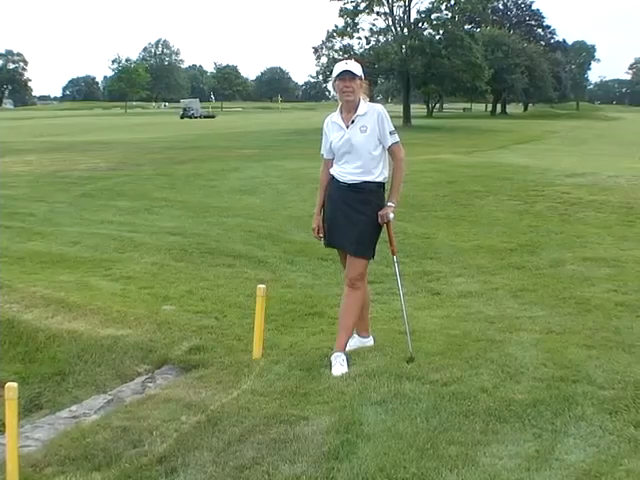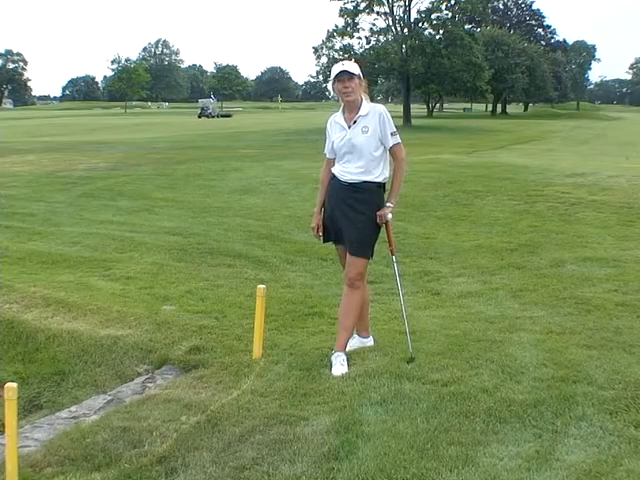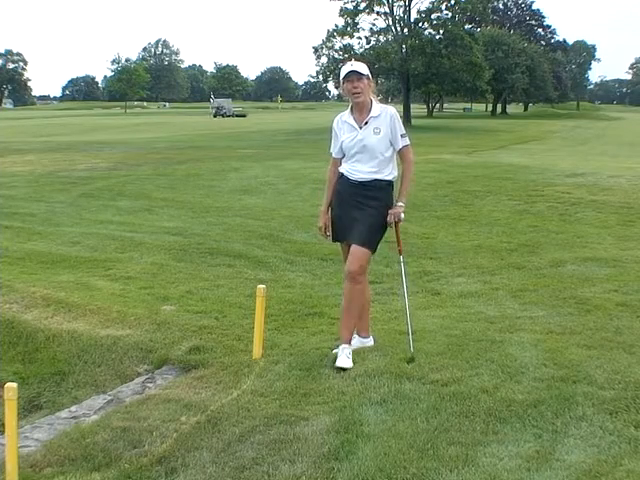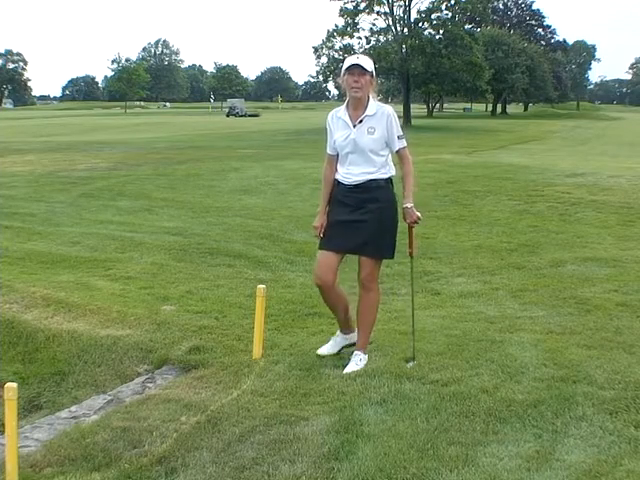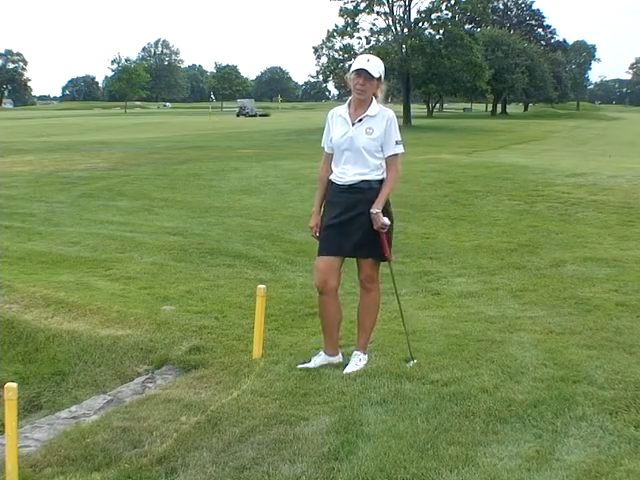
dt=1s
person 1, frame 1
left shoulder: (377, 113)
right shoulder: (330, 122)
left elbow: (399, 157)
left wrist: (392, 202)
right wrist: (318, 210)
left hip: (368, 198)
right hip: (337, 197)
left knee: (354, 278)
right knee: (353, 273)
left ankle: (339, 351)
right ankle: (363, 334)
person 1, frame 2
left shoulder: (378, 113)
right shoulder: (333, 122)
left elbow: (400, 158)
left wrist: (391, 203)
right wrist: (318, 209)
left hip: (367, 198)
right hip: (337, 197)
left knee: (353, 277)
right knee: (353, 273)
left ankle: (339, 351)
right ankle: (363, 334)
person 1, frame 3
left shoulder: (389, 115)
right shoulder: (340, 122)
left elbow: (408, 159)
right elbow: (334, 166)
left wrist: (400, 203)
right wrist: (325, 208)
left hip: (376, 197)
right hip: (345, 195)
left knee: (354, 270)
right knee: (355, 270)
left ankle: (345, 344)
right ankle: (363, 335)
person 1, frame 4
left shoulder: (385, 114)
right shoulder: (334, 118)
left elbow: (405, 159)
right elbow: (330, 166)
left wrist: (408, 203)
right wrist: (322, 210)
left hip: (376, 199)
right hip: (343, 199)
left knee: (367, 280)
right knee: (323, 278)
left ankle: (361, 350)
right ankle: (346, 330)
person 1, frame 5
left shoulder: (386, 117)
right shoulder: (334, 116)
left elbow: (393, 169)
right elbow: (326, 165)
left wrist: (378, 208)
right wrist: (316, 210)
left hip: (369, 200)
right hip: (337, 201)
left knee: (368, 281)
right knee: (324, 282)
left ankle: (360, 351)
right ankle: (330, 352)
